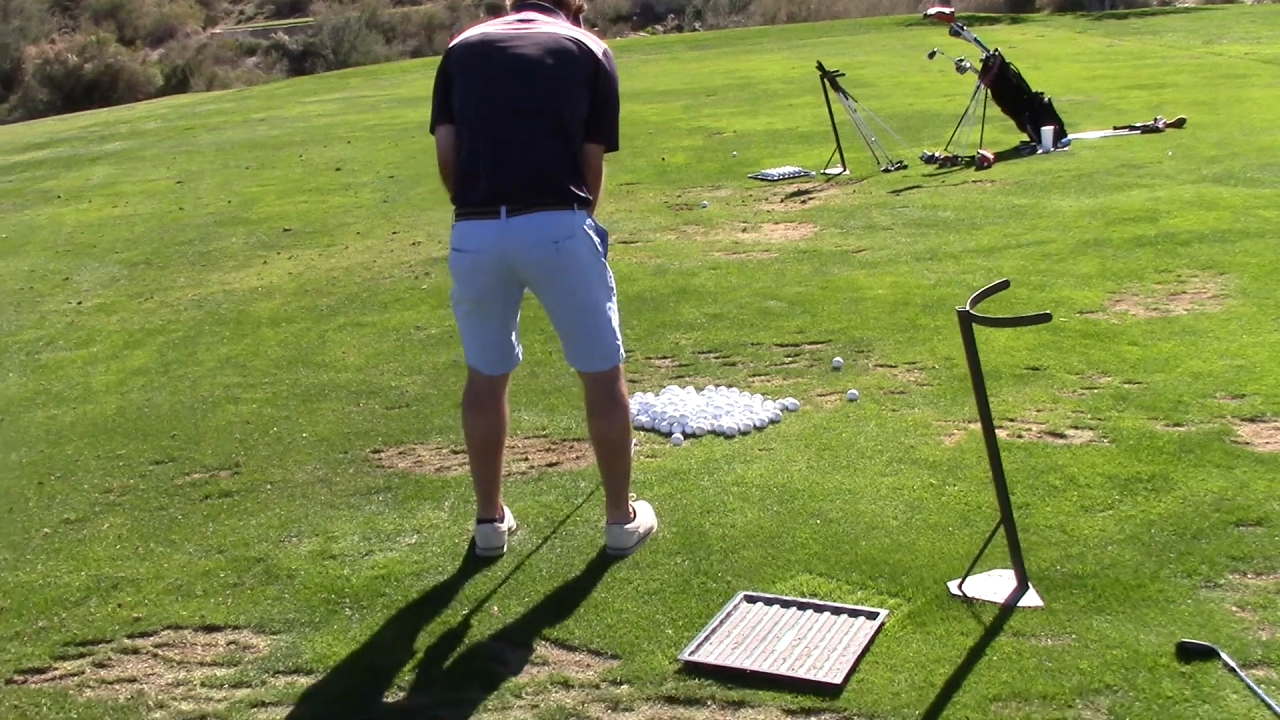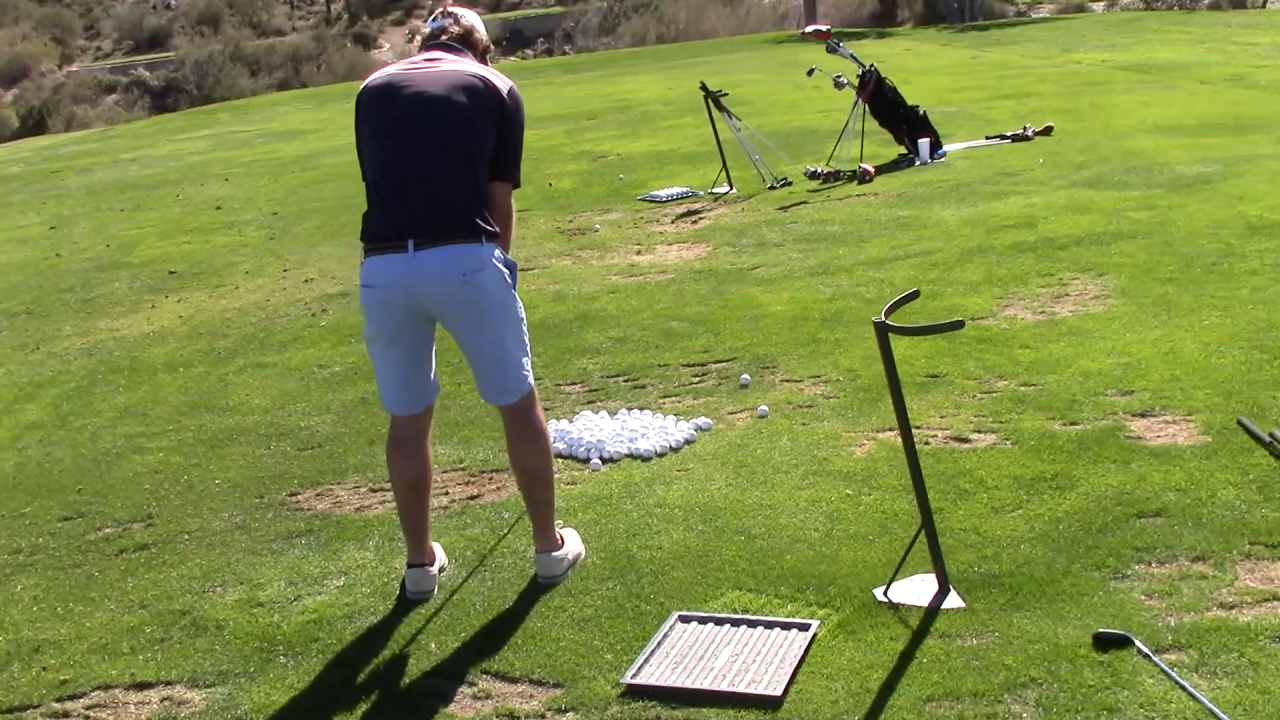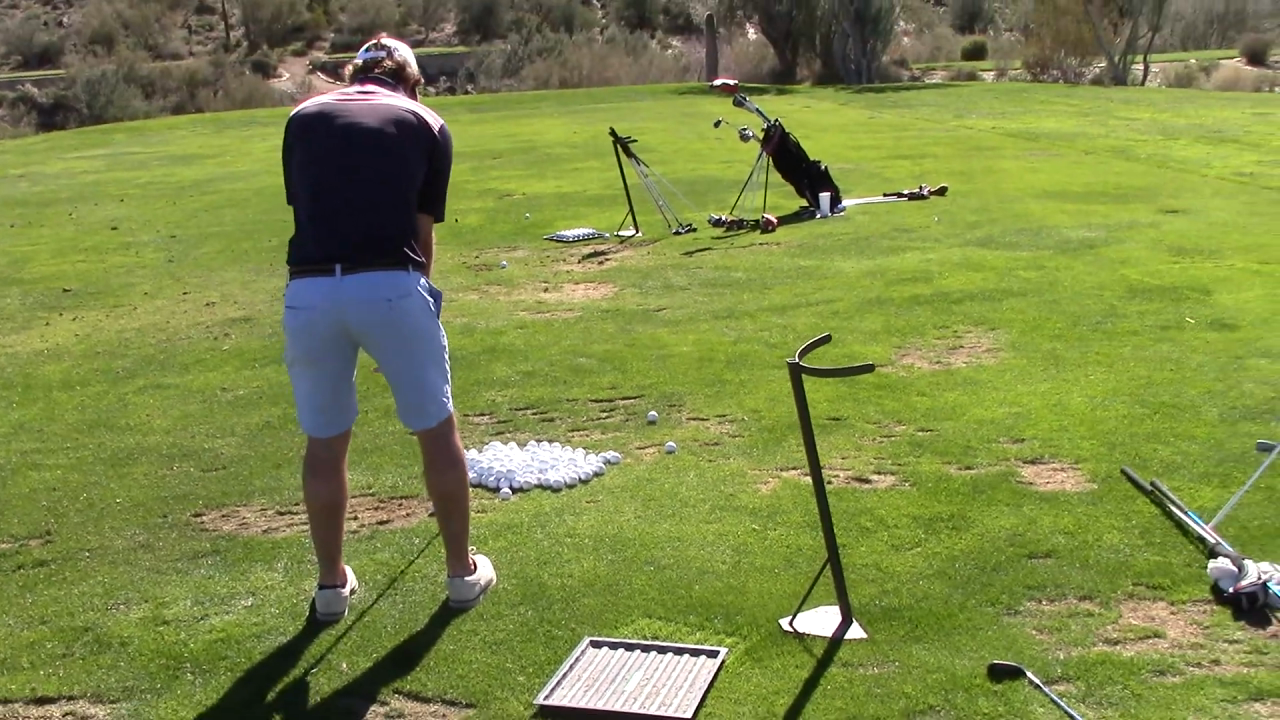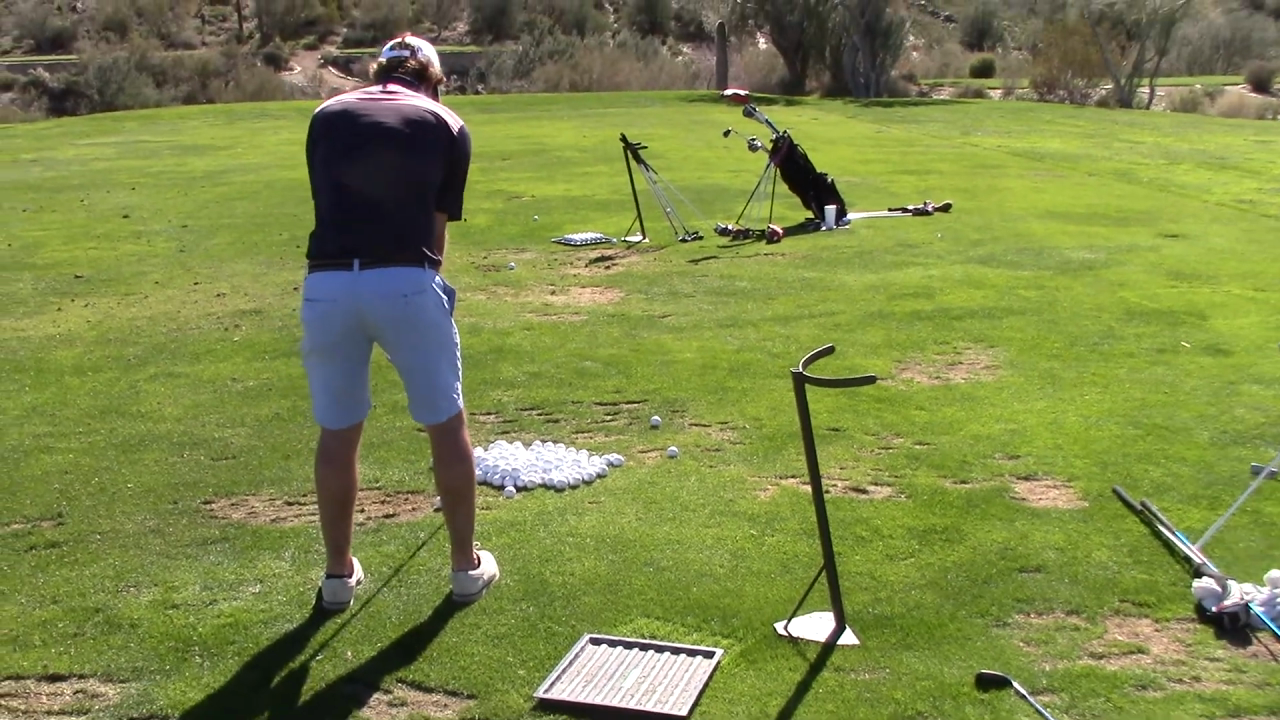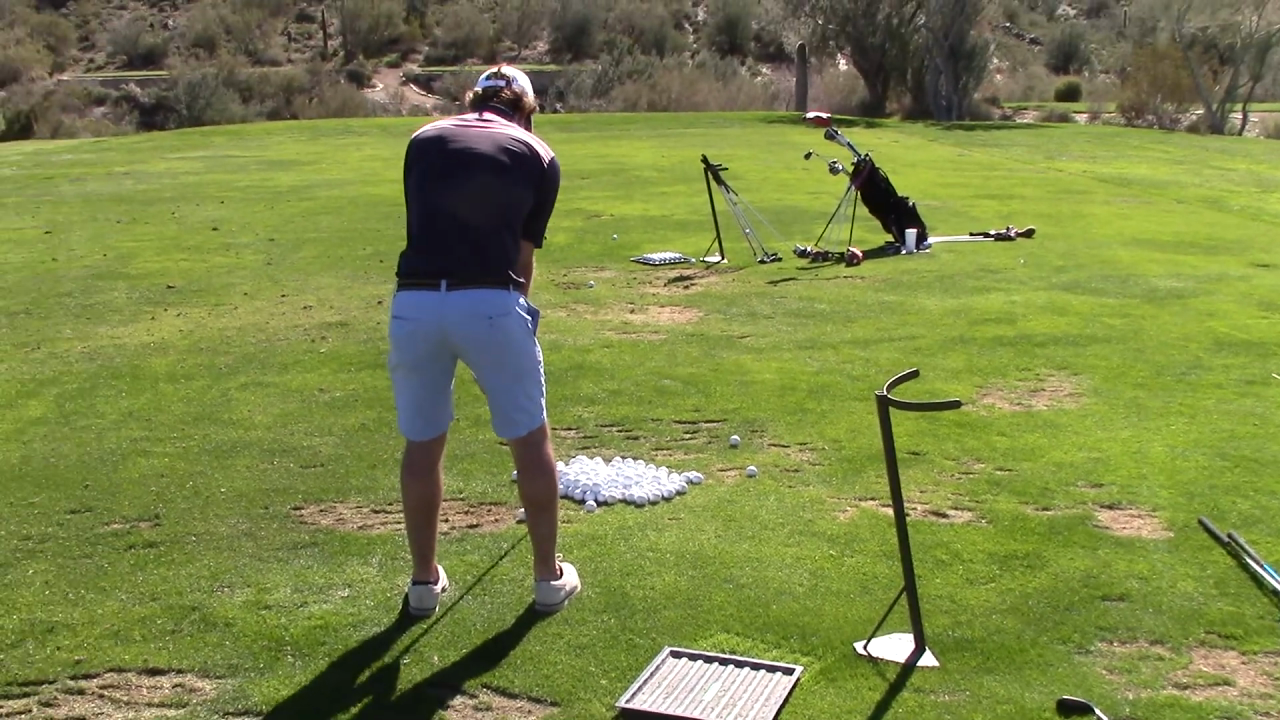
dt=0.3s
person 1, frame 1
left shoulder: (462, 47)
right shoulder: (589, 50)
left elbow: (446, 155)
right elbow: (592, 165)
left hip: (475, 232)
right hip: (556, 226)
left knee: (485, 376)
right knee: (603, 373)
left ankle: (490, 517)
right ankle: (621, 516)
person 1, frame 2
left shoulder: (373, 88)
right shoulder: (497, 88)
right elbow: (500, 199)
right wrist: (495, 257)
left hip: (384, 267)
right hip: (466, 260)
left knee: (406, 420)
right knee: (518, 404)
left ankle: (420, 562)
right ankle: (549, 546)
person 1, frame 3
left shoulder: (303, 116)
right shoulder: (427, 124)
right wrist: (415, 288)
left hip: (309, 290)
right hip: (390, 286)
left knee: (324, 441)
right knee: (436, 429)
left ankle: (332, 581)
right ankle: (462, 569)
person 1, frame 4
left shoulder: (328, 114)
right shoulder: (447, 125)
left hip: (328, 283)
right hip: (406, 283)
left knee: (337, 433)
right knee: (447, 425)
left ankle: (339, 572)
right ankle: (466, 564)
person 1, frame 5
left shoulder: (424, 139)
right shoulder: (538, 154)
left hip: (416, 301)
right hip: (491, 303)
left knee: (422, 445)
right knee: (530, 440)
left ankle: (424, 579)
right ankle: (549, 575)
